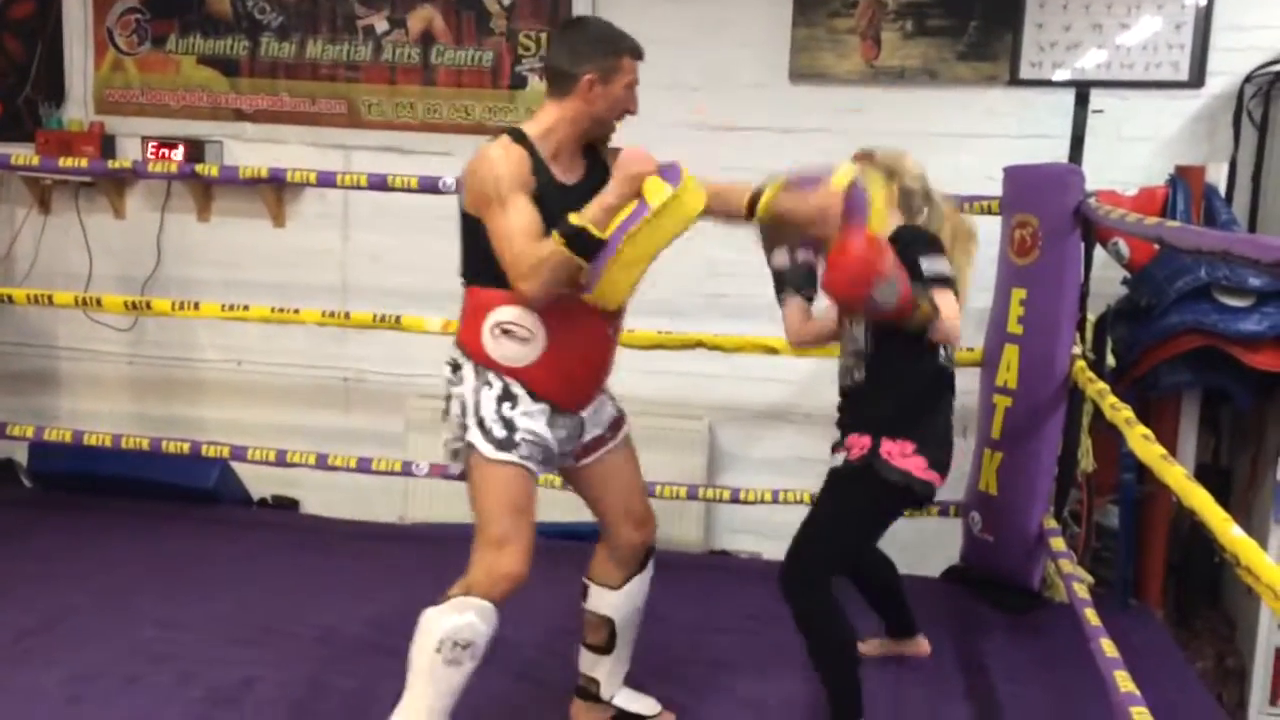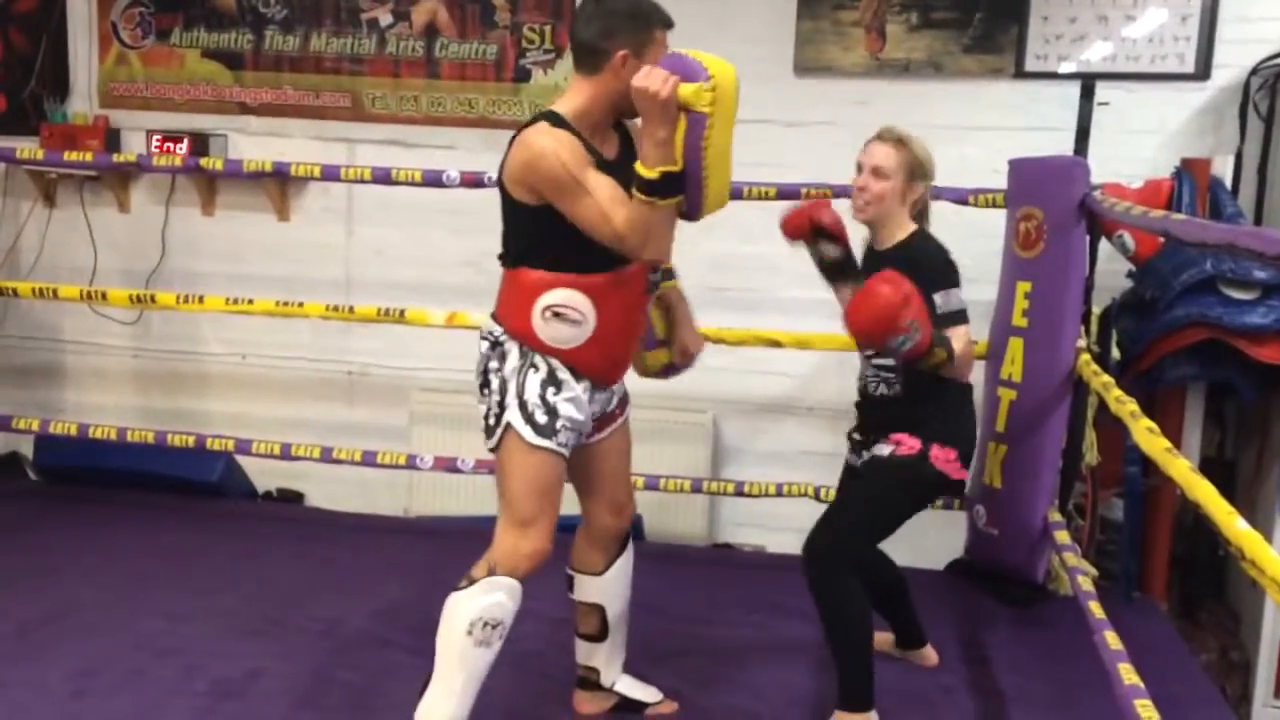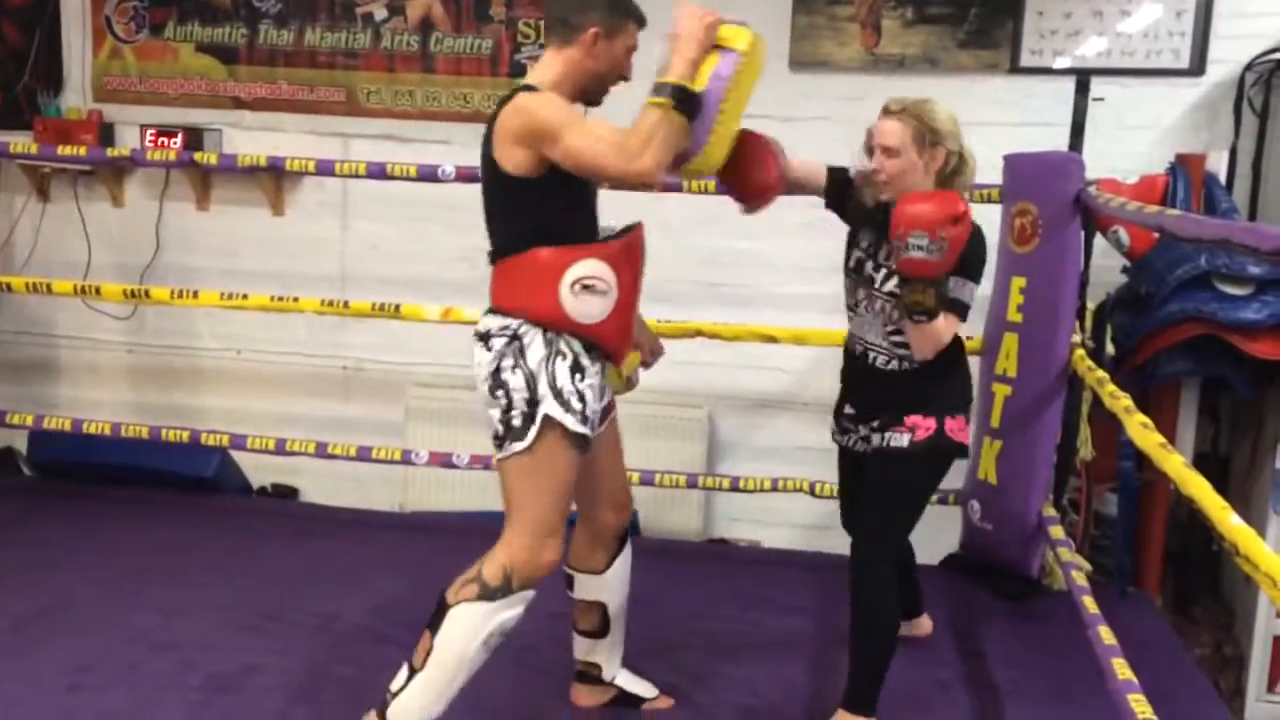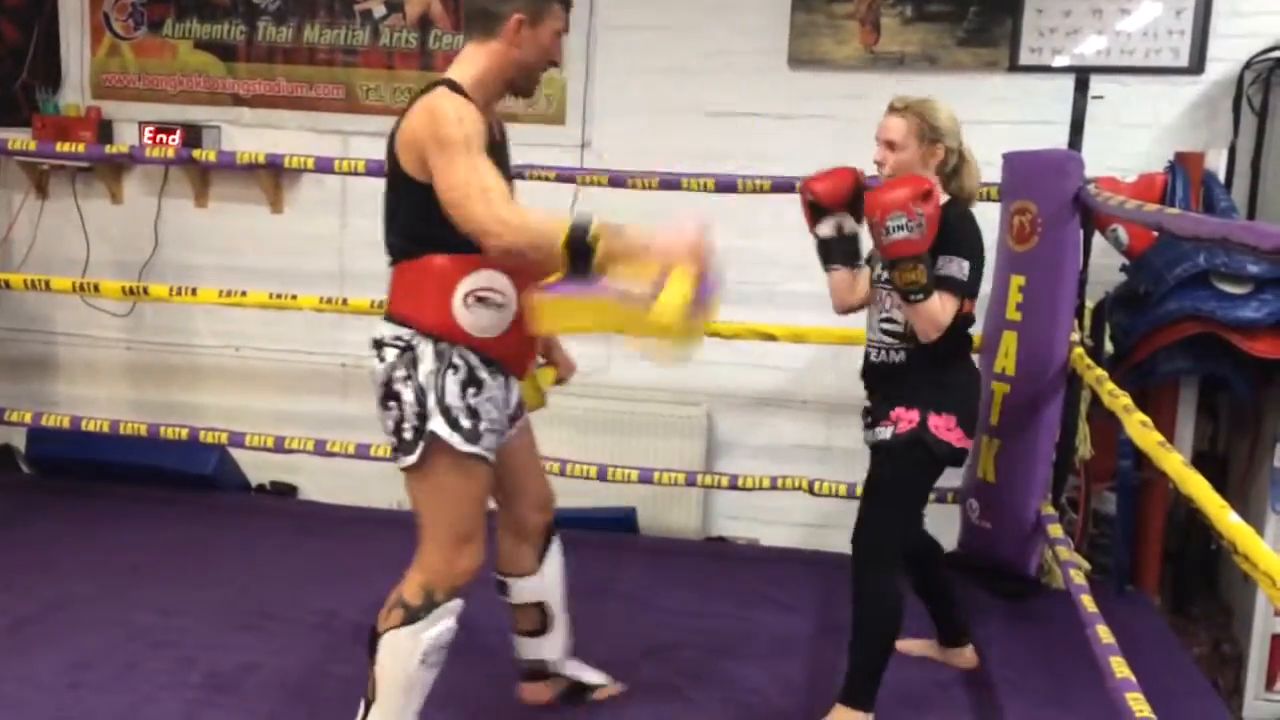
dt=0.3s
person 1, frame 1
left shoulder: (606, 161)
right shoulder: (500, 165)
left elbow: (706, 193)
right elbow: (534, 280)
left wrist: (795, 205)
right wrist: (611, 202)
left hip: (577, 394)
right hip: (504, 391)
left knee: (634, 533)
right knee: (500, 568)
person 1, frame 2
left shoulder: (616, 135)
right shoulder: (545, 149)
left elbow: (642, 242)
right elbow: (643, 242)
left wrist: (677, 310)
right wrist: (660, 136)
left hip: (591, 367)
right hip: (531, 366)
left knee: (612, 520)
right knee: (521, 546)
person 1, frame 3
left shoulder: (557, 118)
right shoulder: (532, 115)
right elbow: (643, 163)
left wrist: (626, 319)
right wrist: (684, 61)
left hip: (574, 354)
right hip: (536, 353)
left knee: (610, 514)
right knee: (529, 551)
person 1, frame 4
left shoulder: (480, 115)
right shoulder: (442, 115)
right elbow: (501, 232)
left wrist: (532, 334)
right wrist: (641, 245)
left hip: (478, 359)
right hip: (437, 361)
left knee: (531, 514)
right knee: (448, 563)
person 2, frame 1
left shoulder: (915, 244)
left elbow: (946, 322)
right elbow: (802, 335)
right wrist: (789, 263)
left hip: (898, 440)
right hip: (877, 435)
left knee: (804, 574)
right knee: (845, 542)
right ankle: (906, 635)
person 2, frame 2
left shoulder: (931, 259)
right shoulder: (873, 253)
left elbow: (962, 364)
left wrist: (917, 343)
right wrist: (830, 254)
left hip: (923, 441)
right hip: (880, 431)
left knee: (826, 556)
right knee: (856, 545)
right ankle: (914, 642)
person 2, frame 3
left shoulder: (965, 239)
right shoulder: (866, 201)
left elbow: (926, 347)
right elbow: (792, 176)
left wrist: (922, 277)
left hip: (924, 416)
right hip: (862, 403)
left knee: (871, 548)
right knee: (864, 522)
right ankle: (911, 616)
person 2, frame 4
left shoulder: (955, 228)
right shoulder: (900, 215)
left elbow: (930, 325)
right elbow: (846, 299)
left wrist: (903, 254)
right wrist: (833, 228)
left hip: (930, 407)
right hip: (896, 400)
left knee: (873, 545)
right knee: (900, 529)
right ankle: (955, 642)
